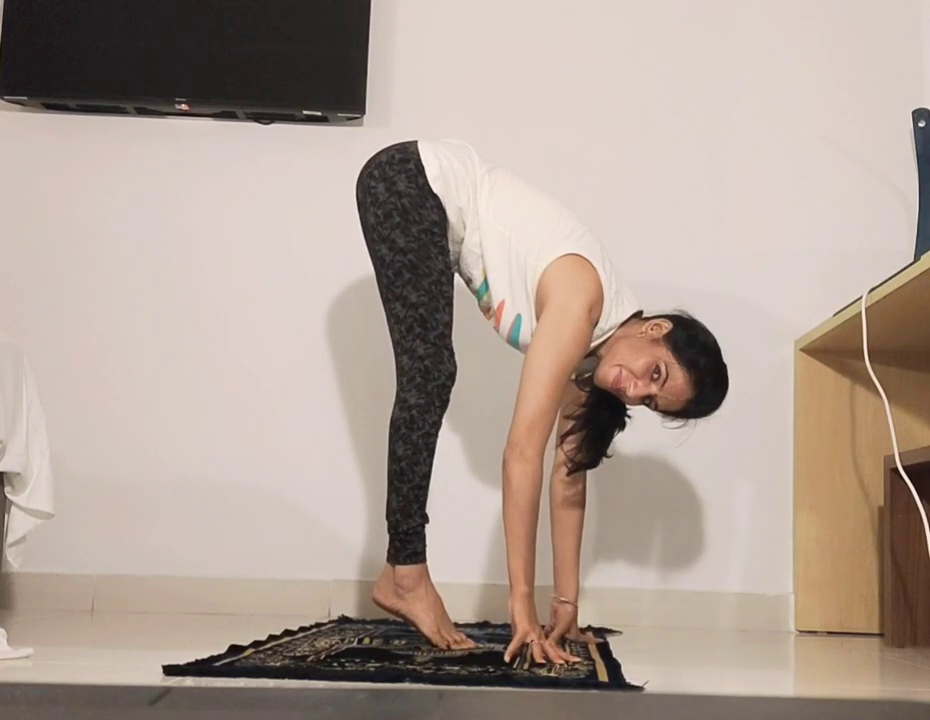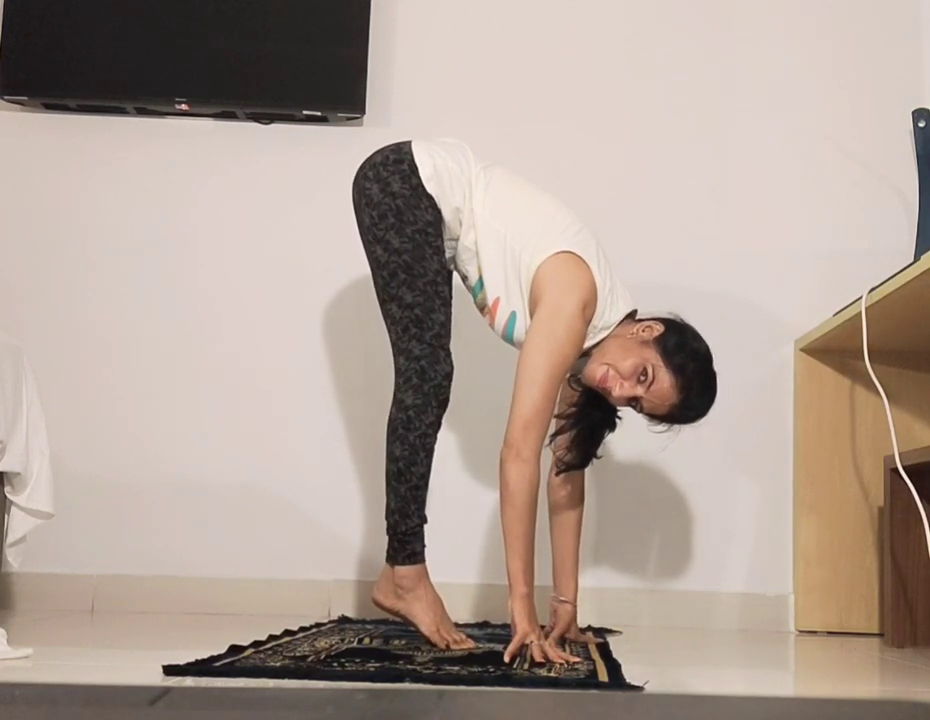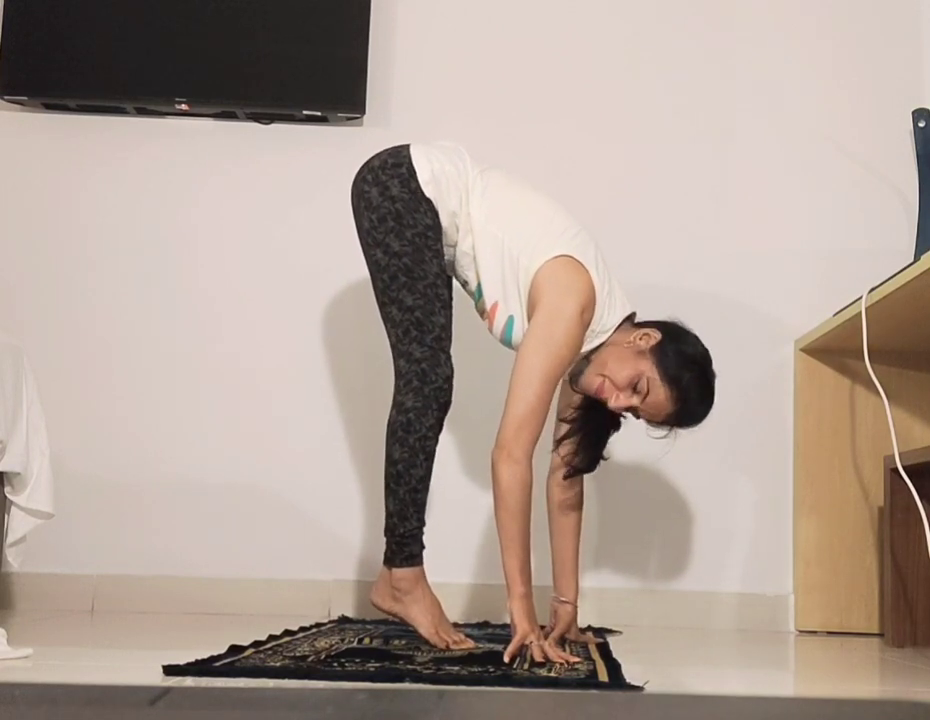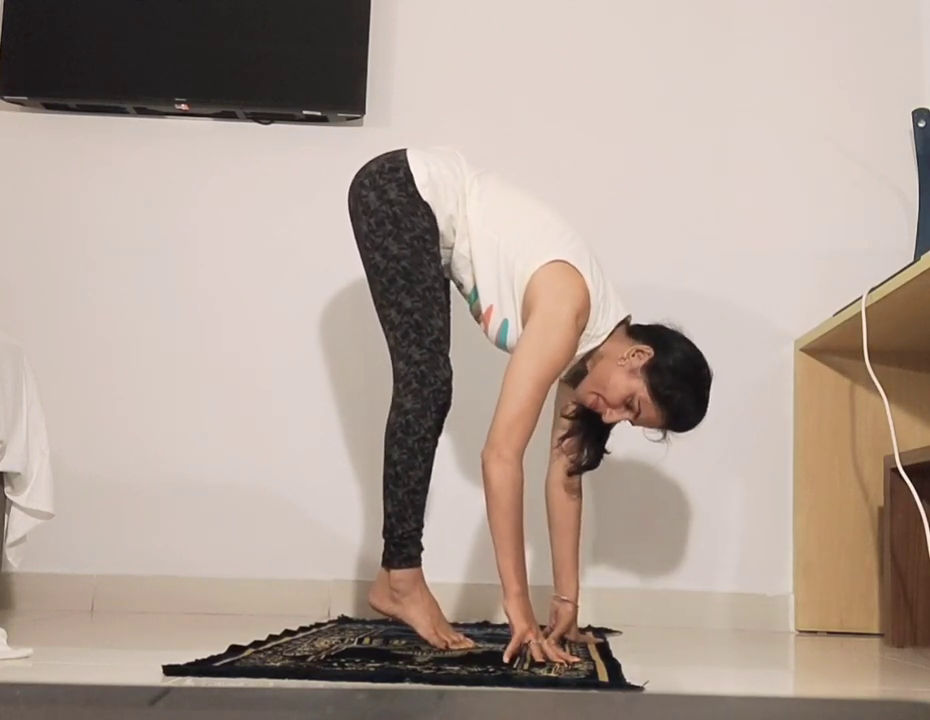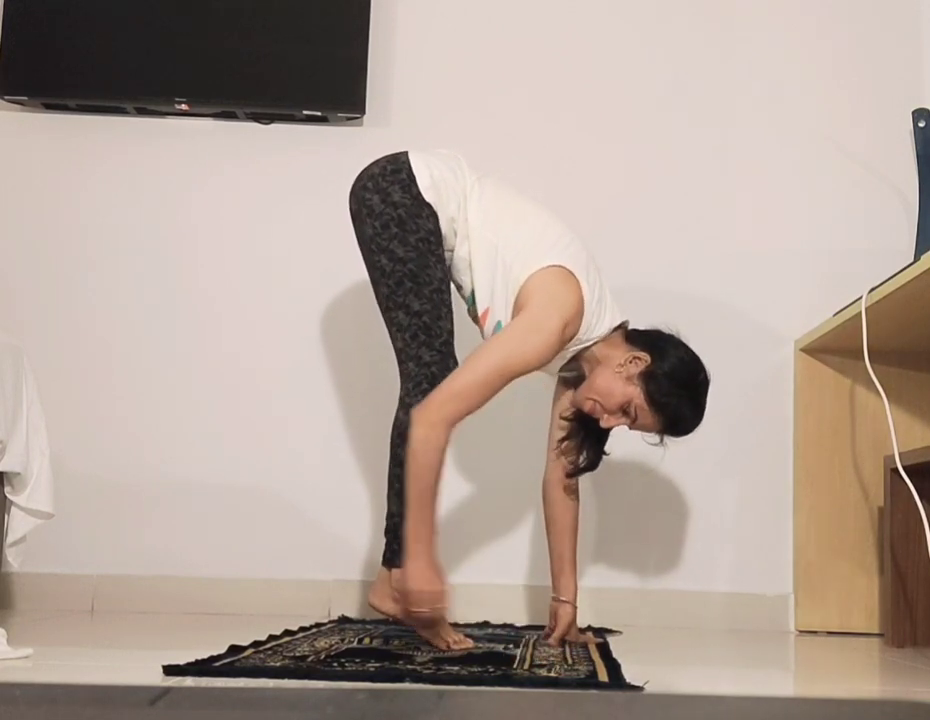
dt=0.7s
person 1, frame 1
left shoulder: (593, 340)
right shoulder: (581, 301)
left elbow: (570, 468)
right elbow: (523, 453)
left wrist: (566, 601)
right wrist: (522, 603)
left hip: (434, 202)
right hip: (408, 181)
left knee: (431, 381)
right knee: (429, 376)
left ankle: (402, 569)
right ankle: (405, 574)
person 1, frame 2
left shoulder: (588, 336)
right shoulder: (575, 300)
left elbow: (567, 467)
right elbow: (519, 453)
left wrist: (566, 601)
right wrist: (522, 604)
left hip: (431, 200)
right hip: (404, 182)
left knee: (430, 381)
right knee: (427, 377)
left ankle: (402, 572)
right ankle: (405, 574)
person 1, frame 3
left shoulder: (590, 340)
right shoulder: (575, 306)
left elbow: (566, 470)
right elbow: (511, 454)
left wrist: (566, 602)
right wrist: (521, 606)
left hip: (431, 209)
right hip: (403, 186)
left knee: (431, 386)
right knee: (427, 382)
left ankle: (399, 572)
right ankle: (401, 577)
person 1, frame 4
left shoulder: (587, 341)
right shoulder: (569, 312)
left elbow: (565, 471)
right elbow: (501, 455)
left wrist: (566, 598)
right wrist: (518, 603)
left hip: (428, 204)
right hip: (398, 190)
left knee: (429, 388)
right knee: (426, 384)
left ankle: (399, 575)
right ankle: (400, 578)
person 1, frame 5
left shoulder: (586, 346)
right shoulder: (561, 319)
left elbow: (562, 472)
right elbow: (431, 415)
left wrist: (564, 597)
right wrist: (420, 558)
left hip: (429, 205)
right hip: (400, 191)
left knee: (437, 380)
right knee: (430, 378)
left ankle: (401, 577)
right ankle: (401, 576)
